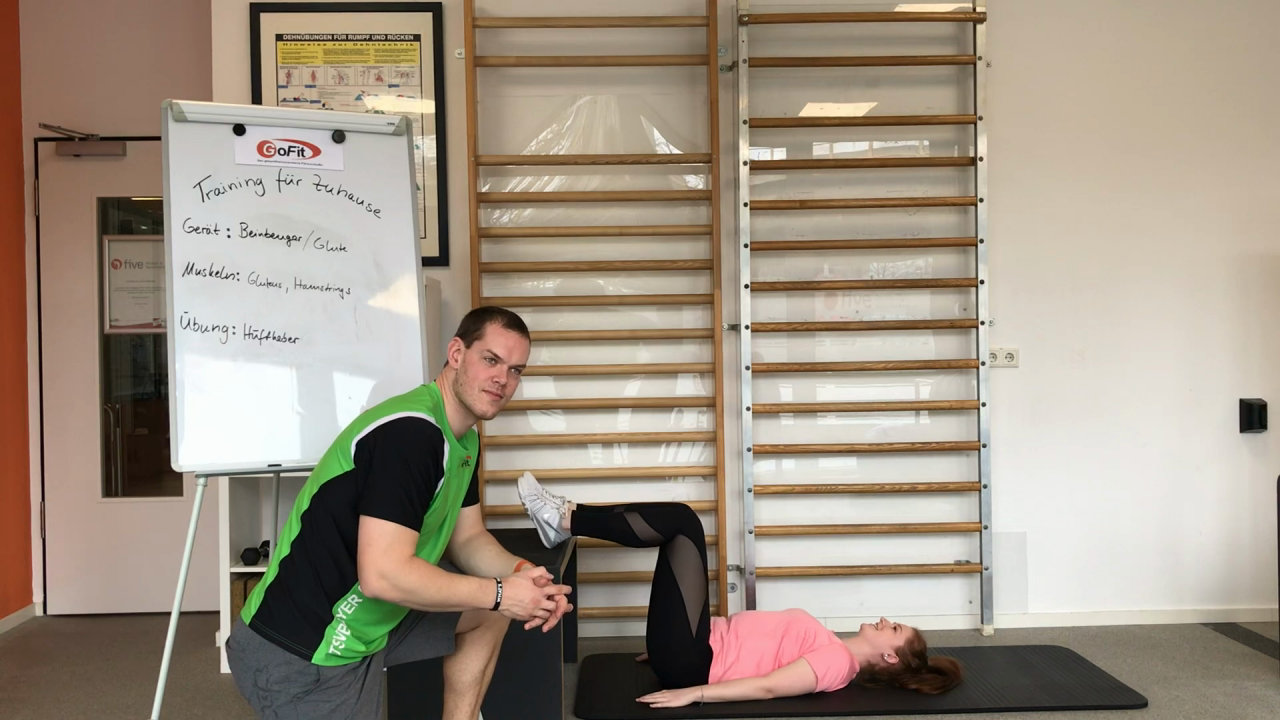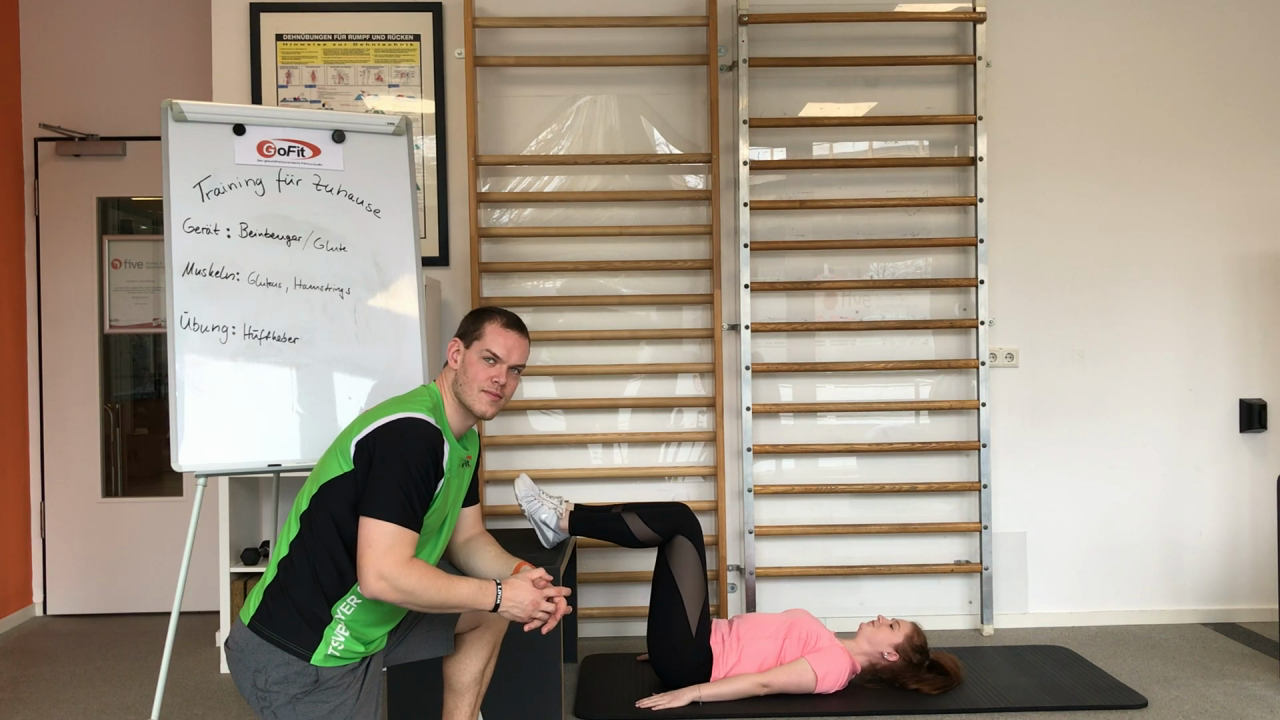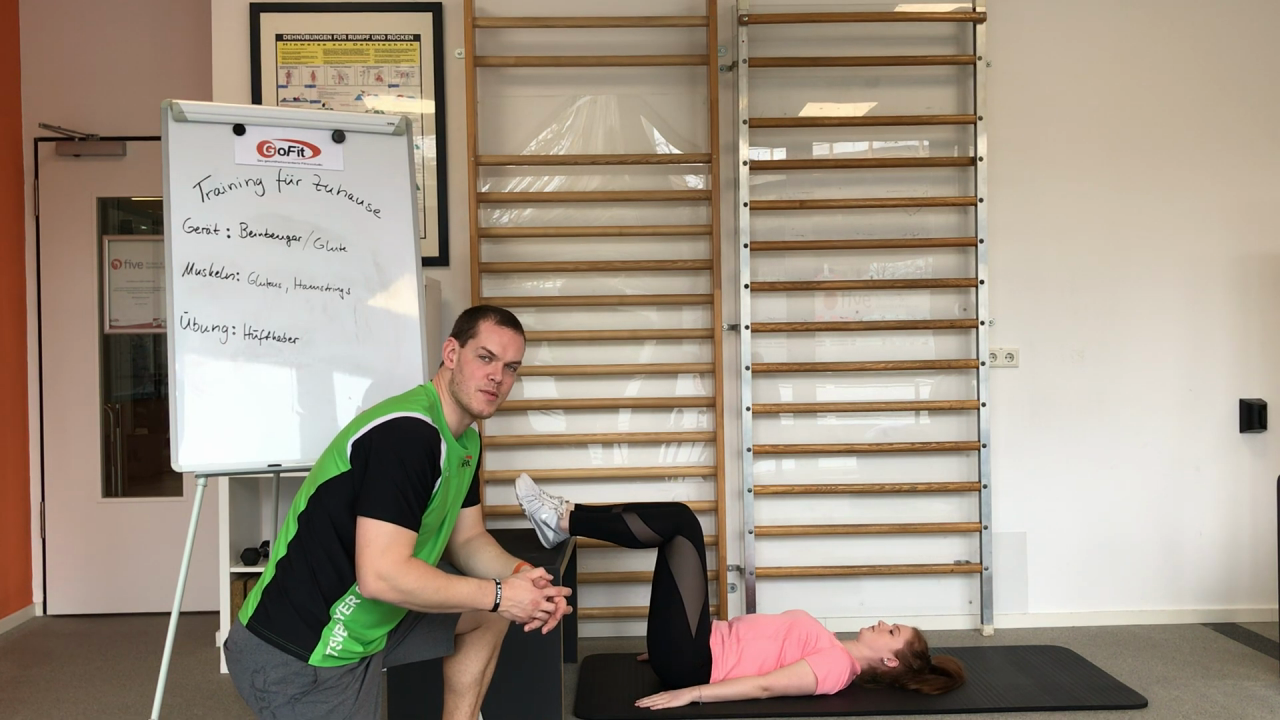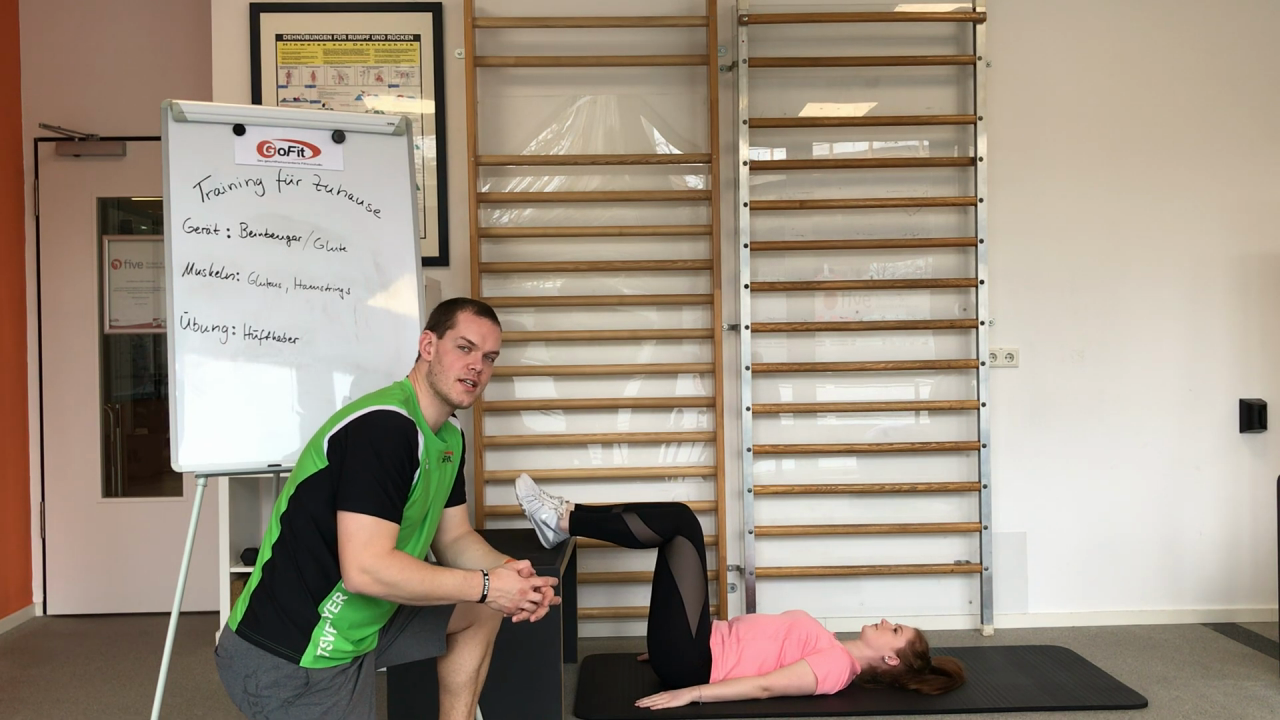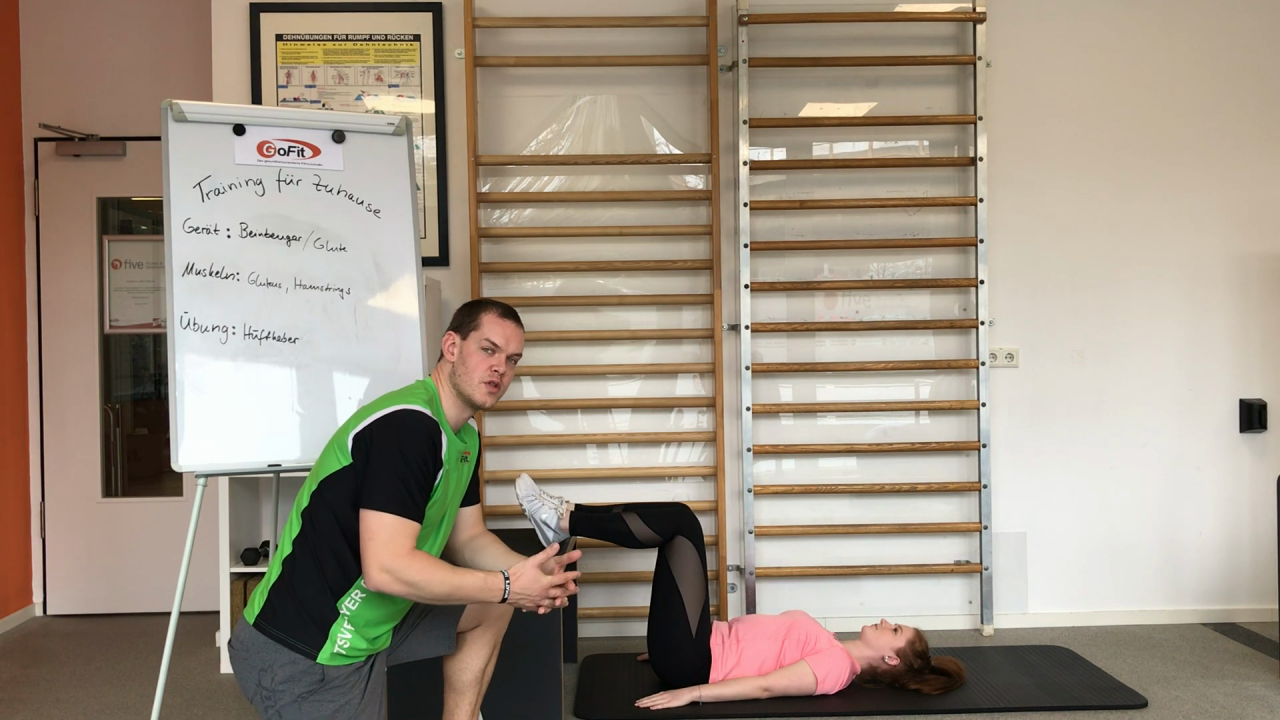
dt=1s
person 1, frame 1
left shoulder: (837, 662)
right shoulder: (828, 645)
left elbow: (767, 686)
left wrist: (692, 693)
right wrist: (669, 646)
left hip: (692, 663)
right hip: (701, 645)
left knee: (681, 524)
right knee: (678, 519)
left ankle: (565, 520)
right ankle: (567, 517)
person 1, frame 2
left shoulder: (837, 665)
right shoulder: (830, 646)
left elbow: (764, 682)
left wrist: (690, 692)
right wrist: (672, 645)
left hip: (693, 663)
right hip: (704, 645)
left knee: (679, 523)
right knee: (676, 518)
left ankle: (564, 520)
right ankle: (566, 517)
person 1, frame 3
left shoulder: (838, 666)
right shoulder: (829, 648)
left elbow: (765, 685)
left wrist: (690, 693)
right wrist: (670, 644)
left hip: (693, 665)
right hip: (704, 646)
left knee: (679, 524)
right knee: (678, 520)
left ankle: (564, 520)
right ankle: (566, 518)
person 1, frame 4
left shoulder: (838, 666)
right shoulder: (829, 649)
left elbow: (765, 685)
left wrist: (690, 693)
right wrist: (671, 644)
left hip: (693, 666)
right hip: (705, 646)
left knee: (679, 524)
right knee: (678, 520)
left ankle: (564, 521)
right ankle: (566, 518)
person 1, frame 5
left shoulder: (838, 666)
right shoulder: (829, 648)
left elbow: (765, 686)
left wrist: (690, 693)
right wrist: (670, 645)
left hip: (693, 664)
right hip: (706, 644)
left knee: (679, 524)
right knee: (678, 520)
left ankle: (564, 522)
right ankle: (566, 518)
person 2, frame 1
left shoulder: (463, 439)
right shoulder: (408, 432)
left elbow: (467, 538)
right elbow: (383, 574)
left wrist: (523, 575)
right wrist: (499, 594)
left hip: (363, 621)
left knee: (488, 611)
person 2, frame 2
left shoulder: (464, 439)
right shoulder: (408, 433)
left elbow: (467, 539)
right elbow: (383, 575)
left wrist: (521, 575)
right wrist: (500, 595)
left hip: (361, 624)
left knee: (488, 611)
person 2, frame 3
left shoulder: (465, 439)
right shoulder: (405, 433)
left elbow: (467, 539)
right elbow: (381, 576)
left wrist: (521, 576)
right wrist: (498, 596)
left hip: (360, 623)
left knee: (490, 611)
person 2, frame 4
left shoulder: (449, 435)
right shoulder: (381, 427)
left elbow: (454, 538)
right elbow: (366, 569)
left wrist: (508, 572)
right wrist: (486, 586)
left hip: (357, 625)
left knee: (481, 609)
person 2, frame 5
left shoulder: (464, 436)
right shoulder: (406, 425)
left elbow: (467, 537)
right elbow: (387, 568)
left wrist: (526, 572)
right wrist: (507, 586)
left hip: (367, 622)
left knee: (490, 606)
